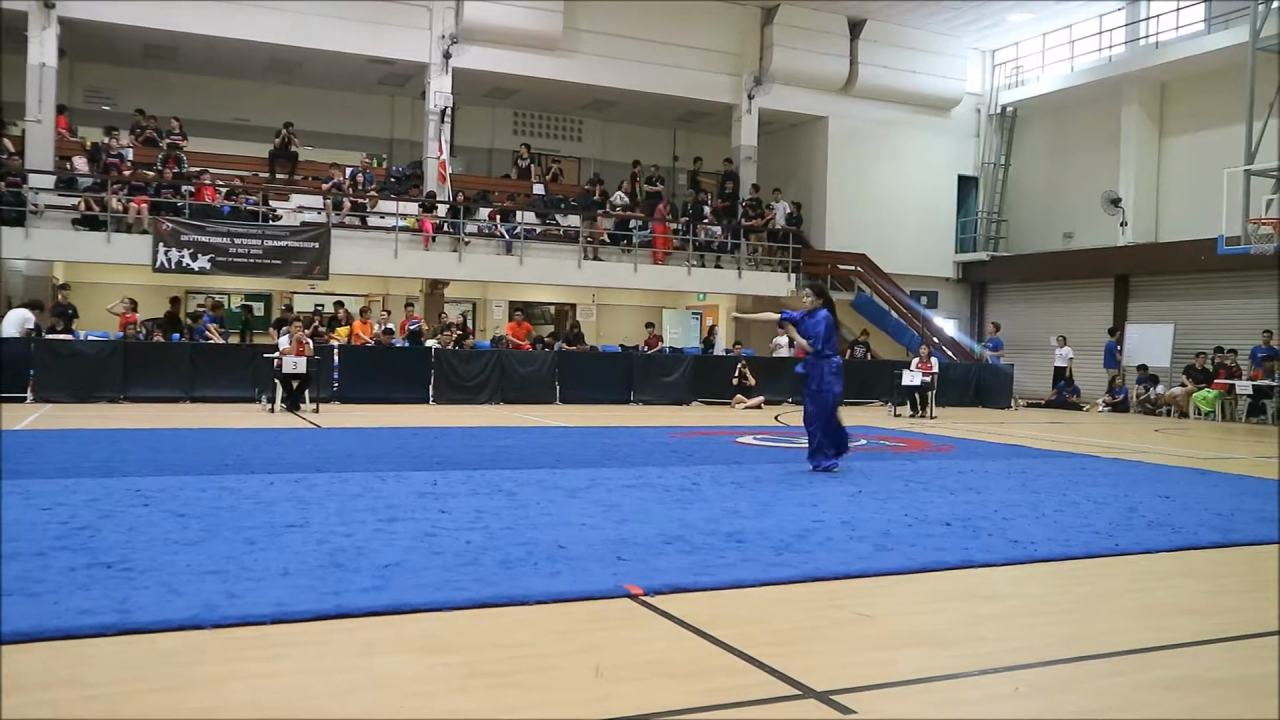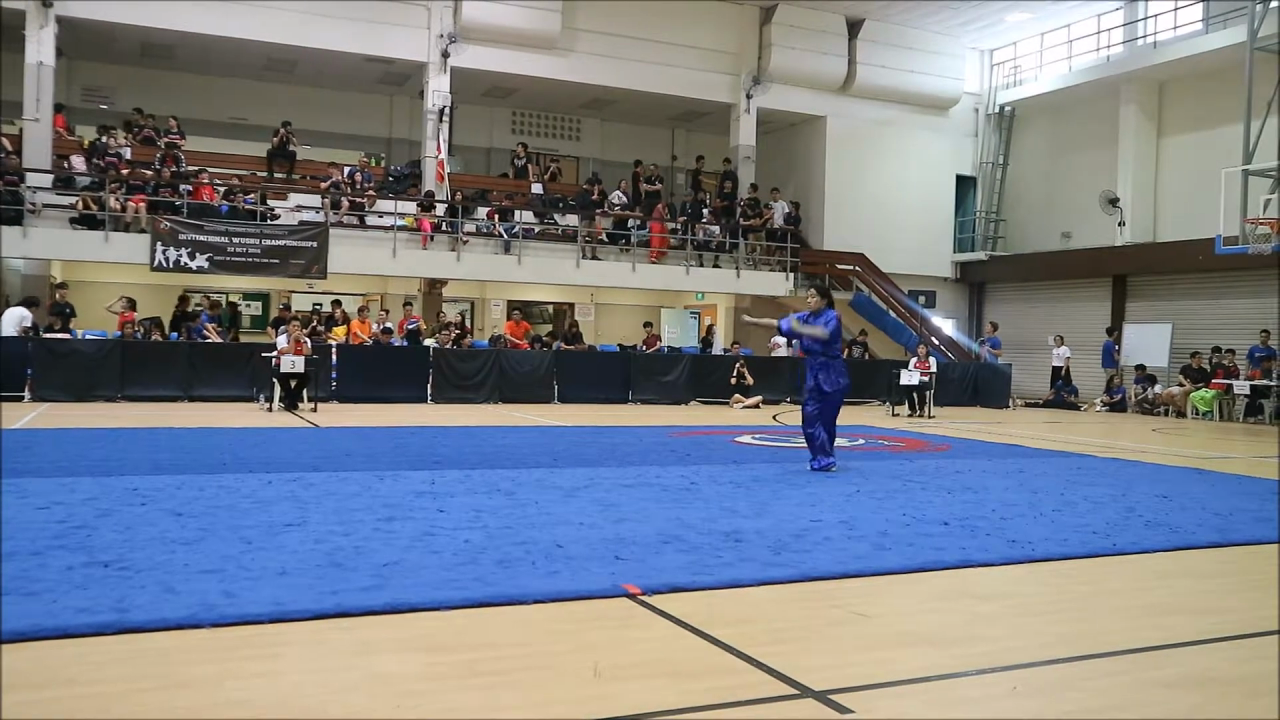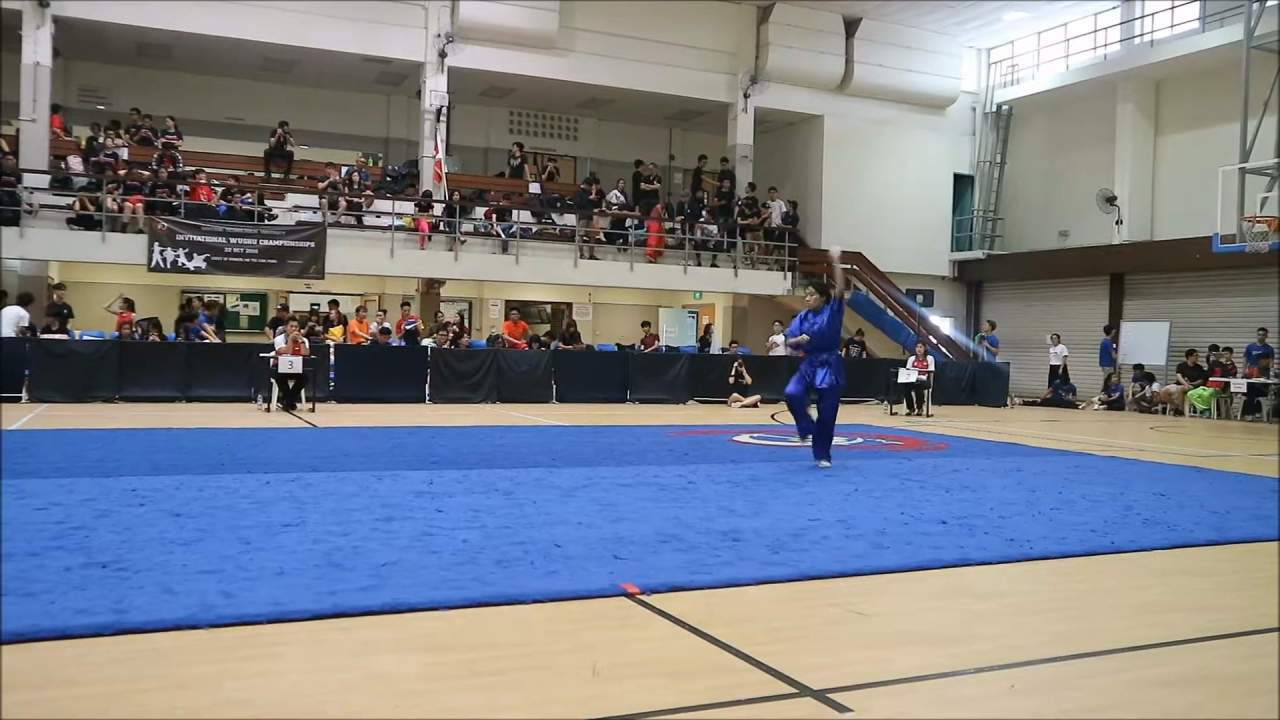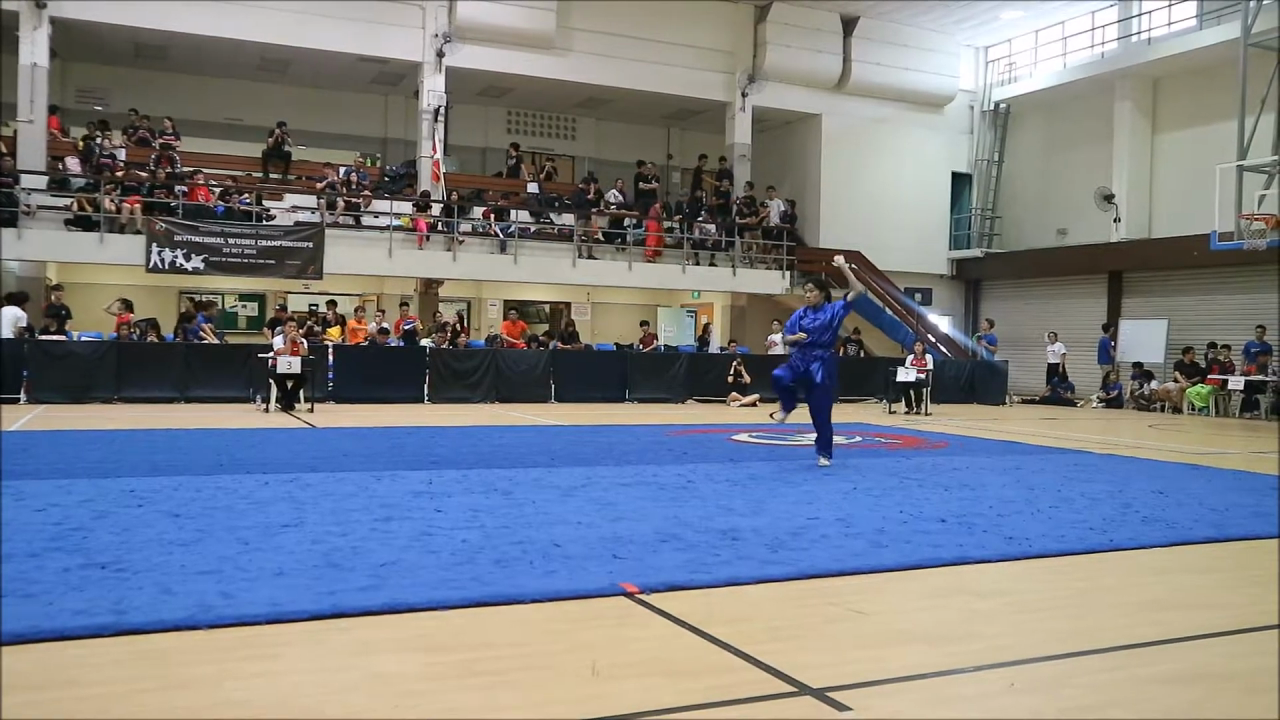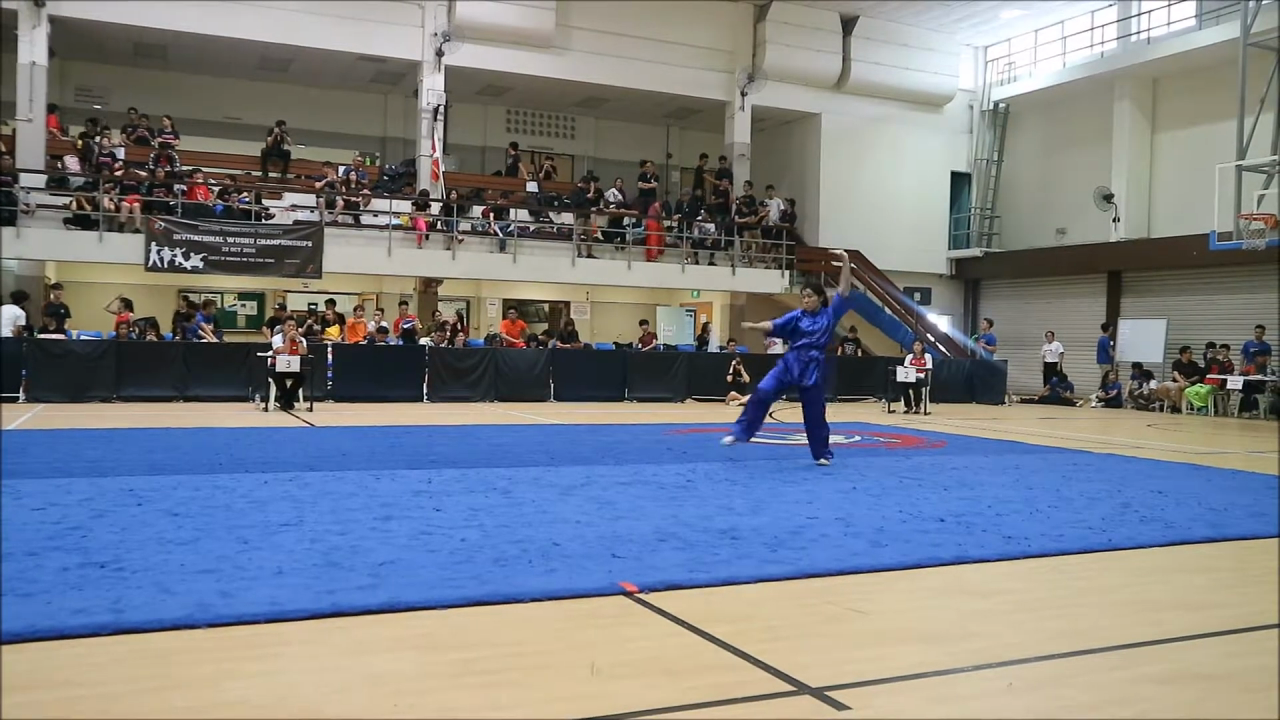
dt=0.2s
person 1, frame 1
left shoulder: (823, 318)
right shoulder: (803, 317)
left elbow: (810, 348)
right elbow: (773, 317)
left wrist: (793, 333)
right wrist: (742, 316)
left hip: (827, 372)
right hip: (814, 371)
left knee: (822, 419)
right knee: (814, 419)
right ankle: (825, 460)
person 1, frame 2
left shoulder: (831, 317)
right shoulder: (804, 318)
left elbow: (823, 334)
right elbow: (777, 324)
left wrist: (799, 329)
right wrist: (752, 321)
left hip: (832, 373)
right hip: (814, 372)
left knee: (827, 418)
right knee: (811, 419)
left ankle: (823, 459)
right ankle: (823, 459)
person 1, frame 3
left shoulder: (832, 311)
right shoulder: (802, 319)
left elbow: (840, 288)
right elbow: (790, 342)
left wrist: (836, 262)
right wrist: (798, 339)
left hip: (829, 367)
right hip: (809, 366)
left knee: (826, 414)
right knee: (792, 395)
left ankle: (823, 455)
right ankle: (807, 428)
person 1, frame 4
left shoulder: (834, 310)
right shoulder: (800, 314)
left elbow: (857, 290)
right elbow: (786, 337)
left wrist: (843, 266)
right wrist: (795, 337)
left hip: (822, 363)
right hip: (800, 359)
left knee: (821, 412)
right knee: (779, 377)
left ankle: (824, 453)
right ankle: (787, 407)
person 1, frame 5
left shoulder: (830, 314)
right shoulder: (796, 316)
left elbow: (844, 289)
right elbow: (772, 325)
left wrist: (846, 262)
right wrist: (753, 326)
left hip: (813, 367)
right hip: (790, 362)
left knee: (815, 414)
right knee: (763, 393)
left ankle: (821, 453)
right ankle: (740, 432)
